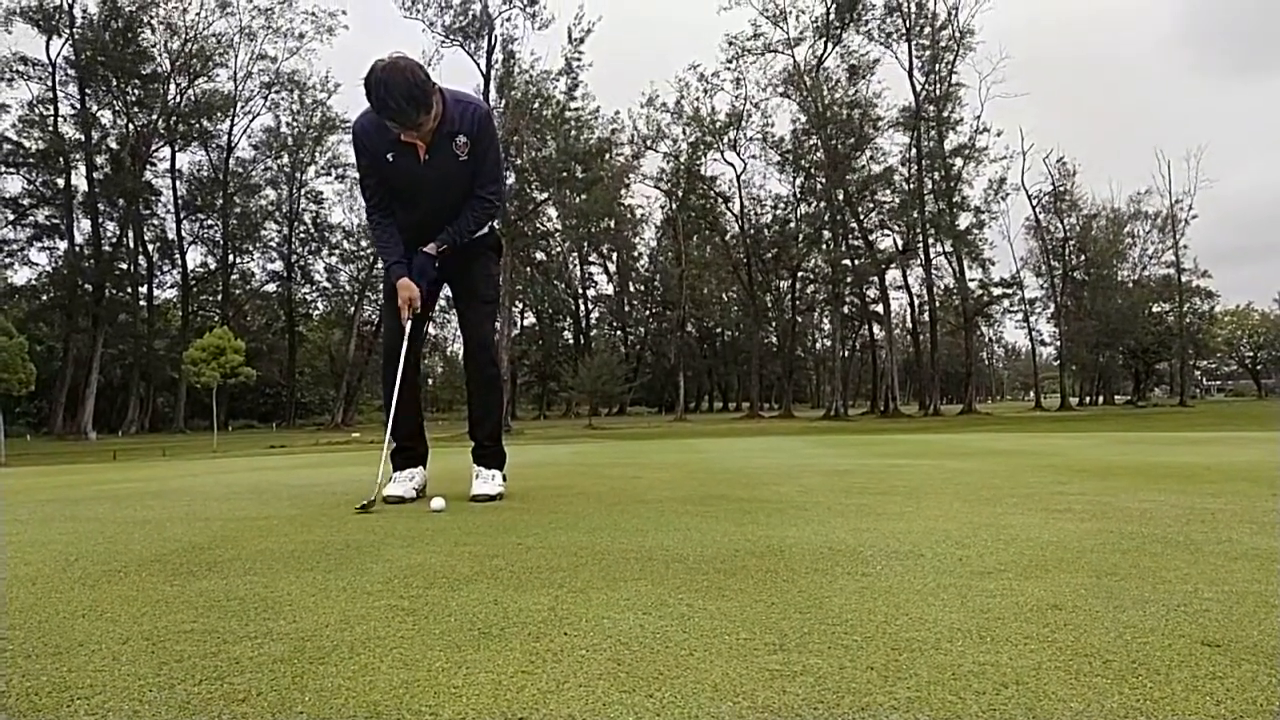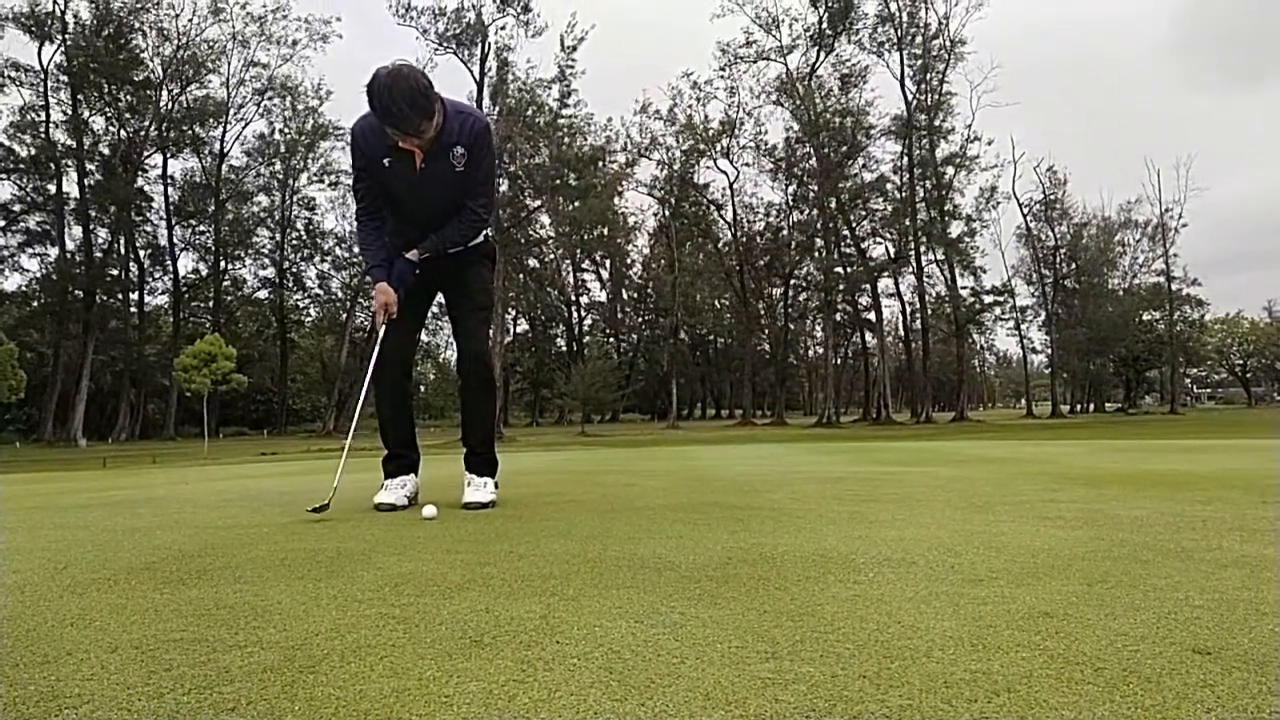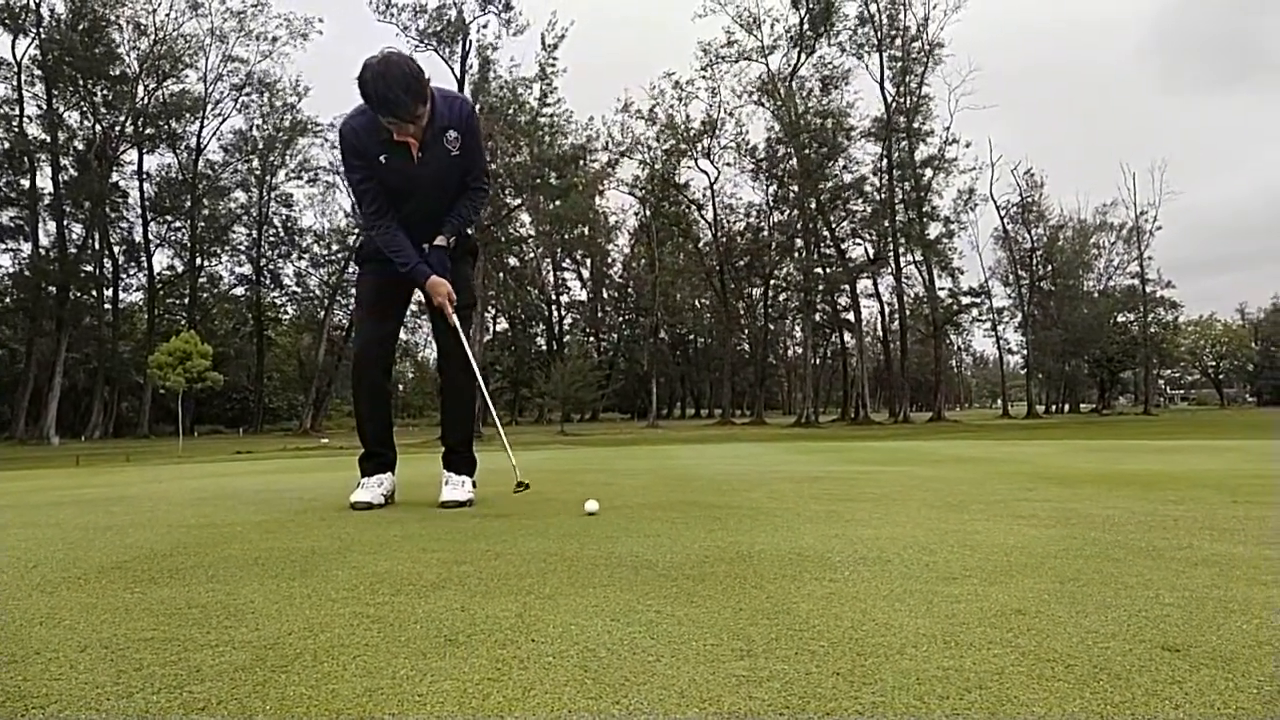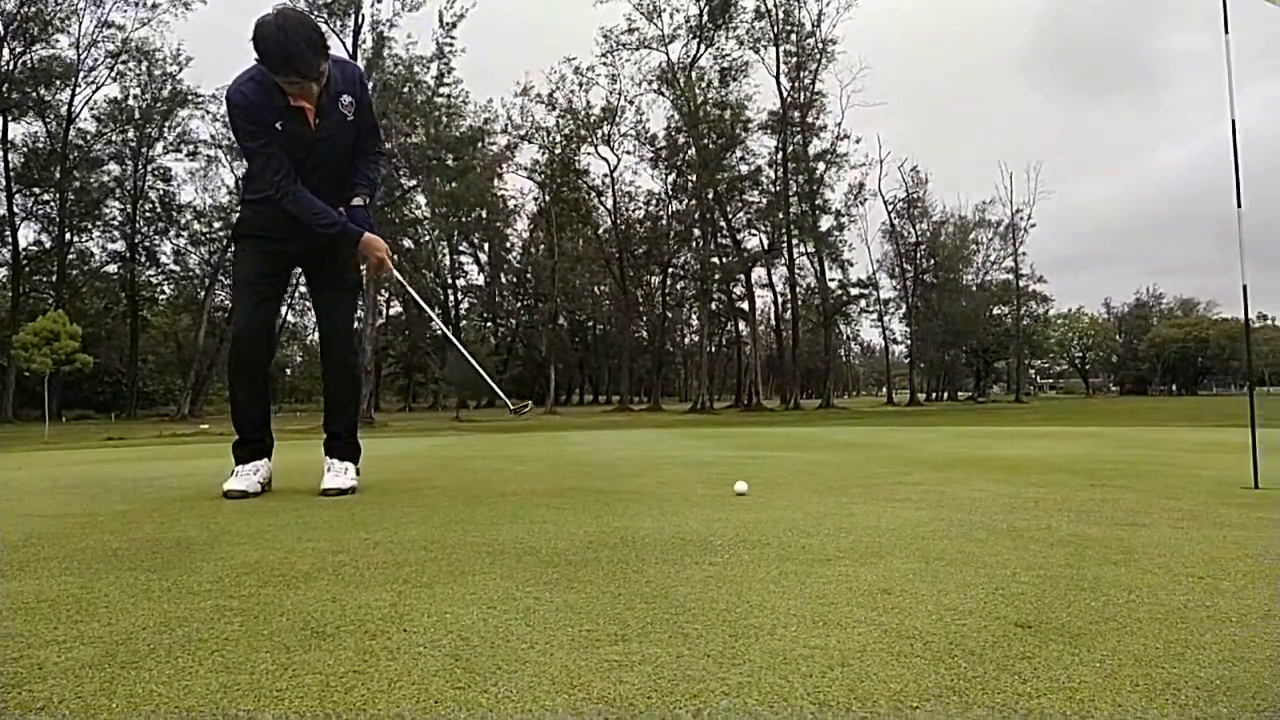
dt=0.5s
person 1, frame 1
left shoulder: (474, 116)
right shoulder: (367, 131)
left elbow: (489, 198)
right elbow: (379, 212)
left wrist: (438, 249)
right wrist: (399, 273)
left hip: (469, 245)
right hip: (407, 251)
left knee: (480, 346)
right knee: (397, 350)
left ankle: (489, 463)
right ankle: (408, 464)
person 1, frame 2
left shoulder: (473, 127)
right shoulder: (366, 135)
left elbow: (478, 212)
right elbow: (369, 215)
left wrist: (419, 255)
right wrist: (379, 277)
left hip: (464, 254)
right hip: (399, 258)
left knee: (475, 354)
right knee: (389, 357)
left ankle: (480, 471)
right ankle: (401, 471)
person 1, frame 3
left shoulder: (459, 112)
right shoulder: (356, 133)
left elbow: (477, 185)
right elbow: (377, 217)
left wrist: (444, 241)
right wrist: (421, 276)
left hip: (449, 248)
right hip: (388, 253)
left knee: (456, 353)
right knee: (369, 354)
left ankle: (458, 469)
right ankle: (378, 469)
person 1, frame 4
left shoulder: (349, 78)
right shoulder: (245, 96)
left elbow: (370, 148)
right elbow: (282, 187)
left wrist: (359, 203)
right wrist: (356, 236)
left hip: (335, 225)
right hip: (267, 227)
left knee: (339, 337)
right knee: (248, 336)
left ankle: (342, 456)
right ankle: (253, 457)
